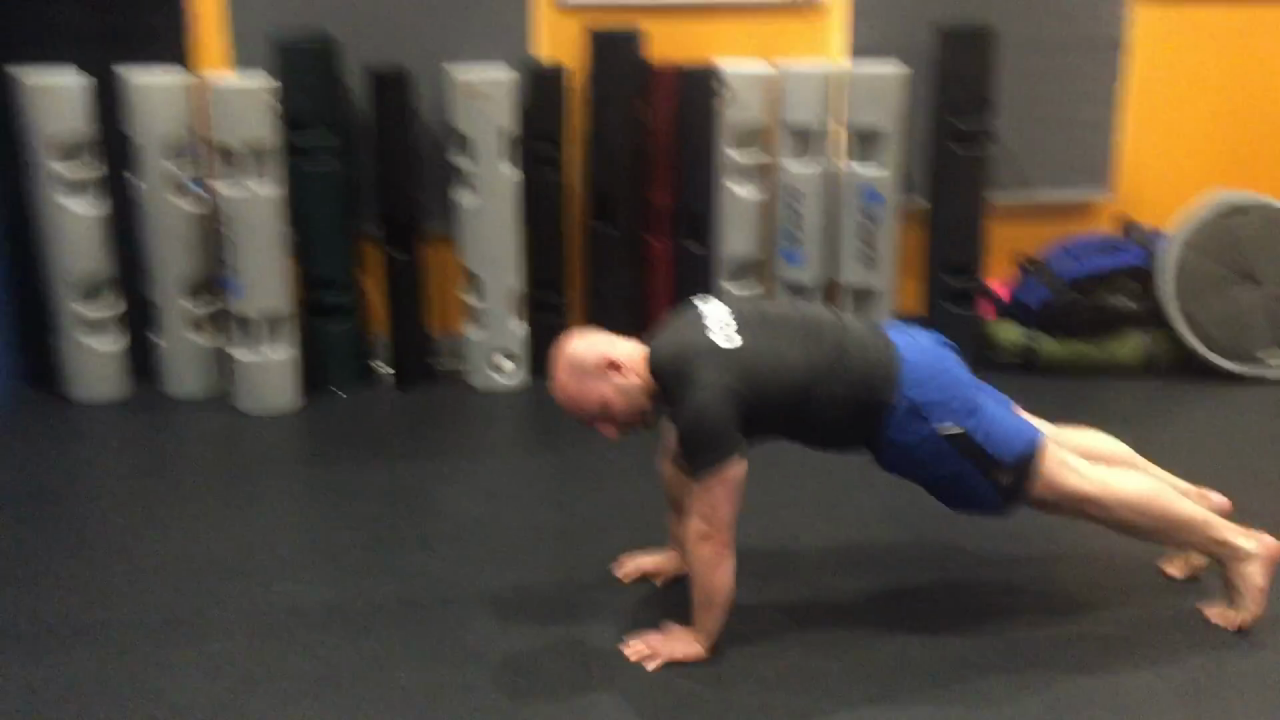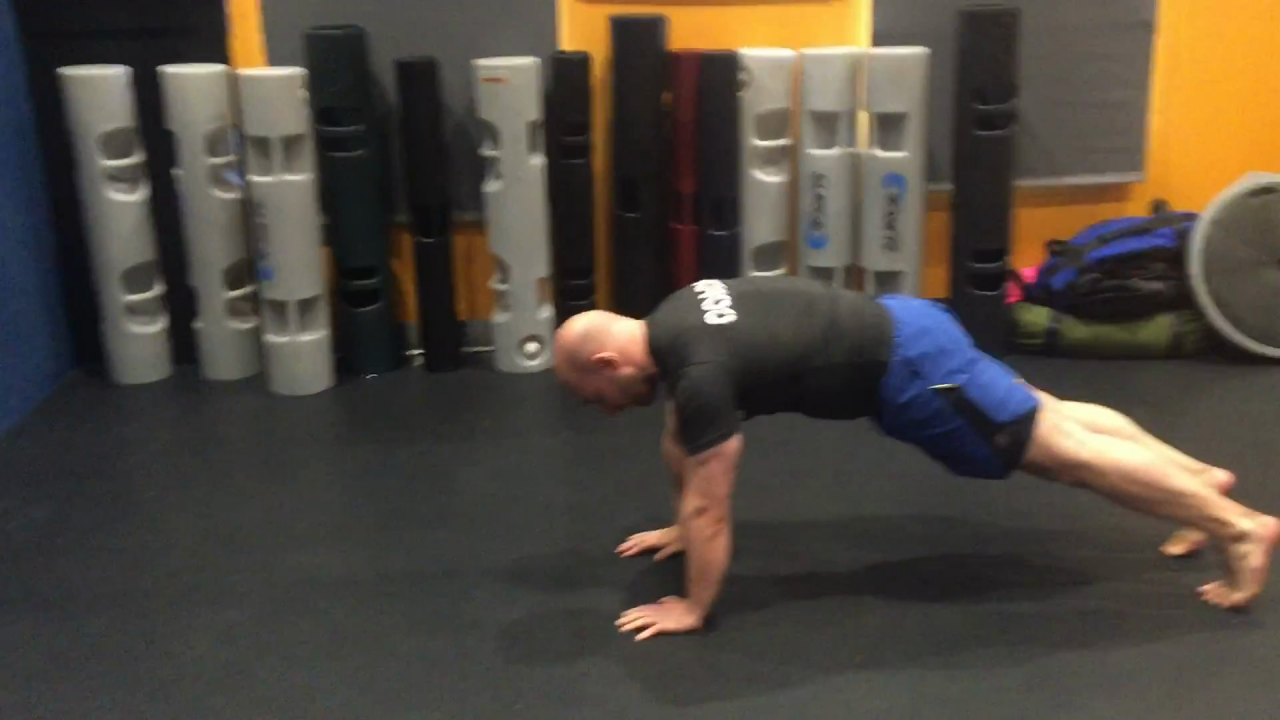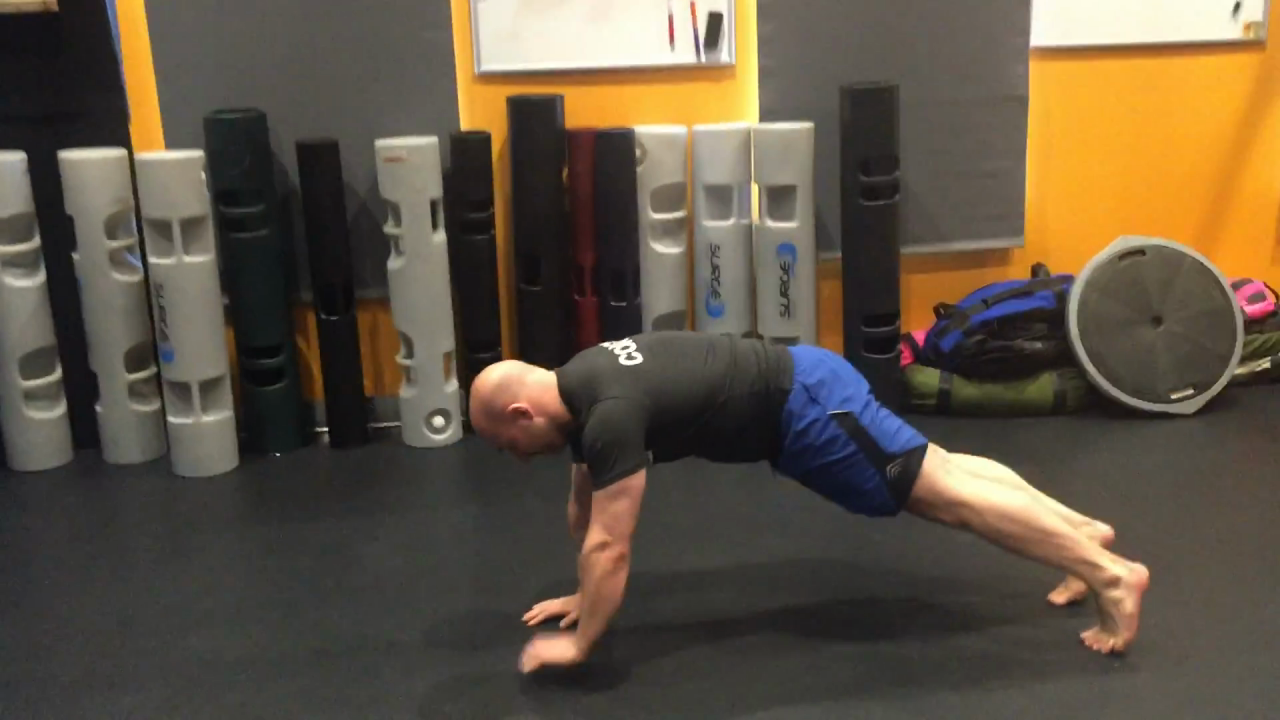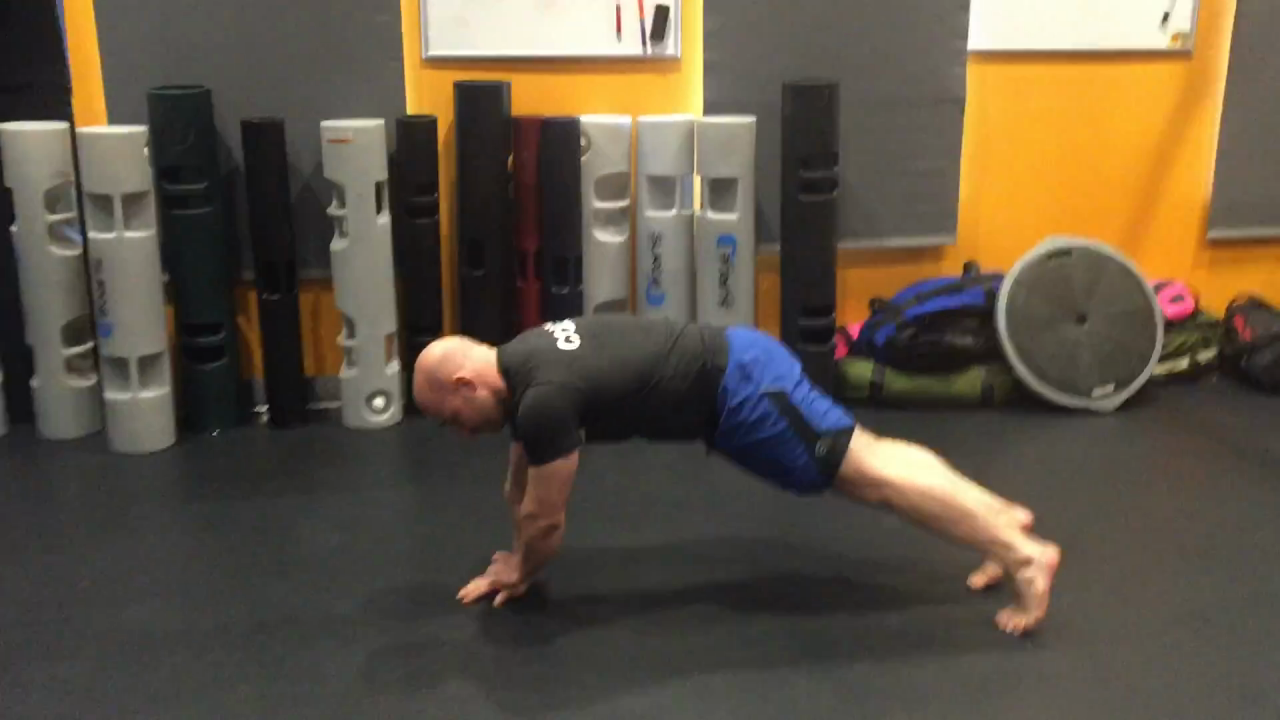
dt=0.4s
person 1, frame 1
left shoulder: (702, 391)
right shoulder: (672, 342)
left elbow: (713, 530)
right elbow: (677, 463)
left wrist: (699, 637)
right wrist: (674, 552)
left hip: (908, 407)
right hip: (898, 355)
left knee: (1062, 481)
right knee: (1046, 441)
right ankle: (1199, 499)
person 1, frame 2
left shoulder: (699, 371)
right shoulder: (671, 325)
left elbow: (709, 505)
right elbow: (679, 445)
left wrist: (693, 609)
right wrist: (679, 528)
left hip: (906, 369)
right hip: (898, 327)
left knee: (1061, 450)
right knee: (1049, 415)
right ankle: (1203, 476)
person 1, frame 3
left shoulder: (609, 410)
right shoulder: (579, 388)
left elbow: (608, 543)
right elbow: (583, 505)
left wrist: (580, 642)
right wrist: (583, 592)
left hip: (804, 406)
right hip: (793, 386)
left knee: (943, 493)
right knee: (940, 469)
left ankle: (1110, 574)
right ankle: (1083, 530)
person 1, frame 4
left shoulder: (544, 395)
right shoulder: (518, 369)
left elbow: (543, 516)
right elbow: (521, 485)
left wrist: (522, 571)
right wrist: (515, 566)
left hip: (738, 387)
right hip: (730, 370)
left knee: (866, 471)
right knee: (872, 453)
left ankle: (1023, 555)
right ankle: (1006, 517)
